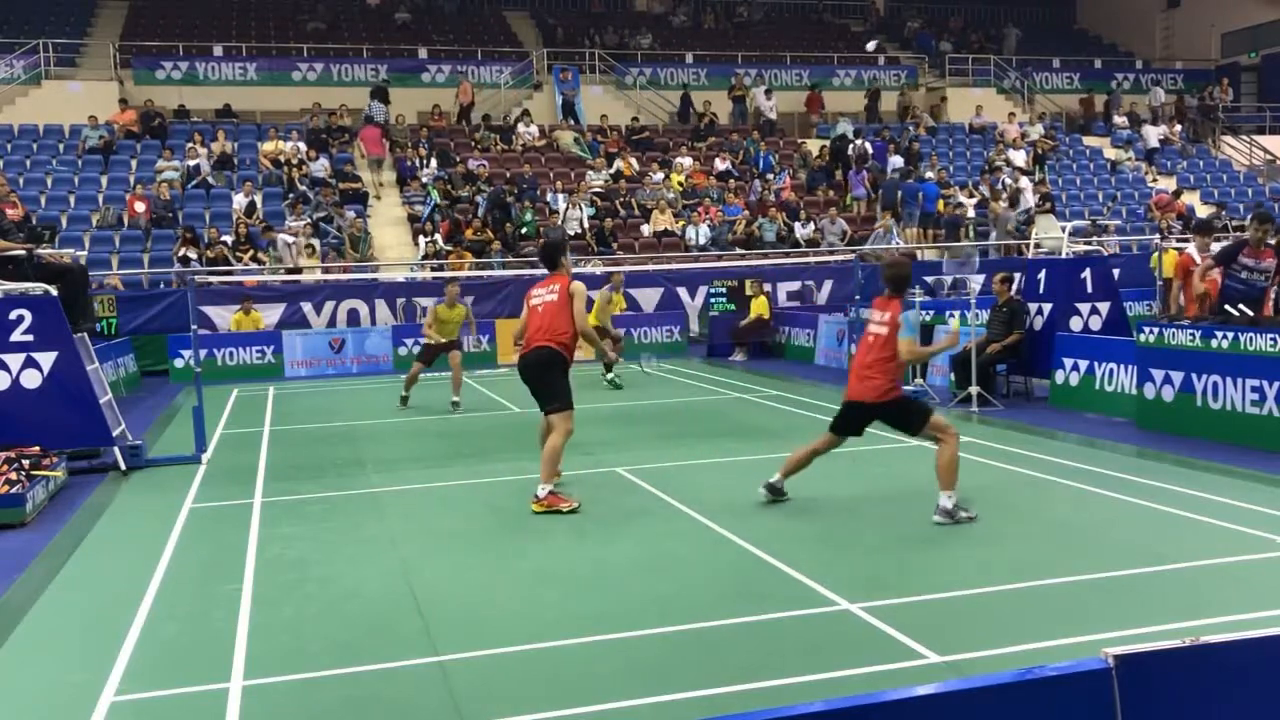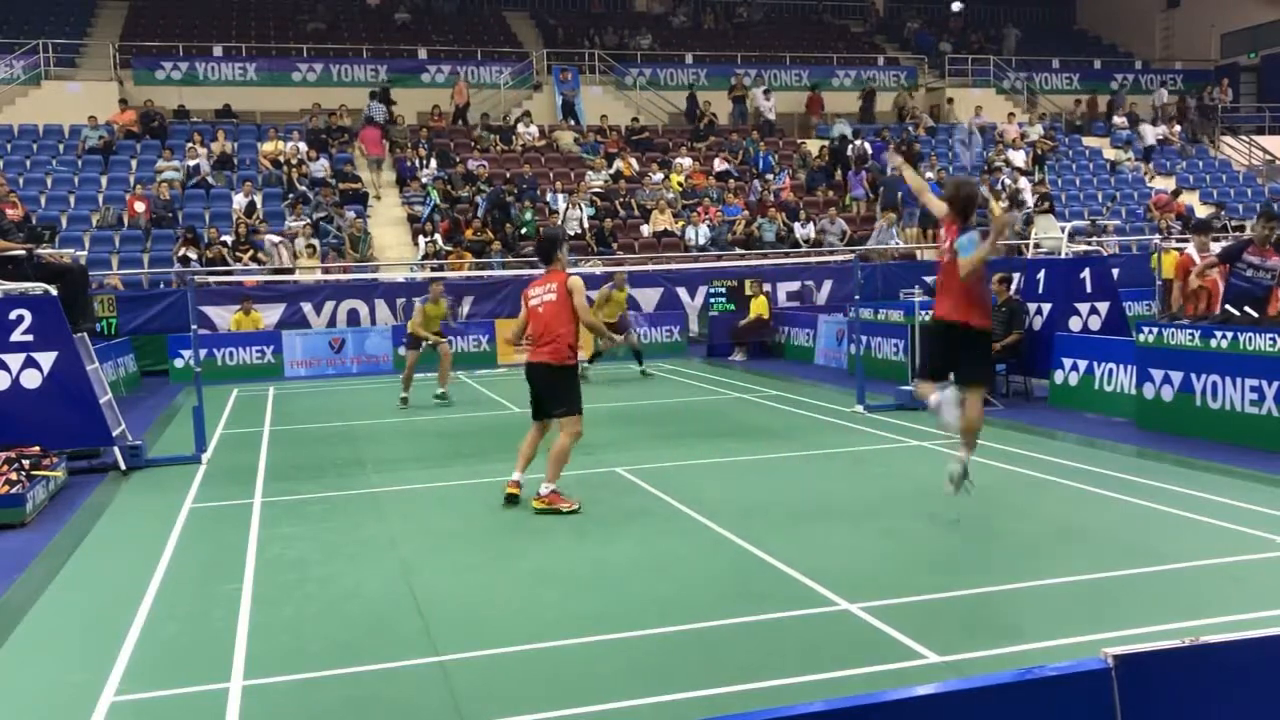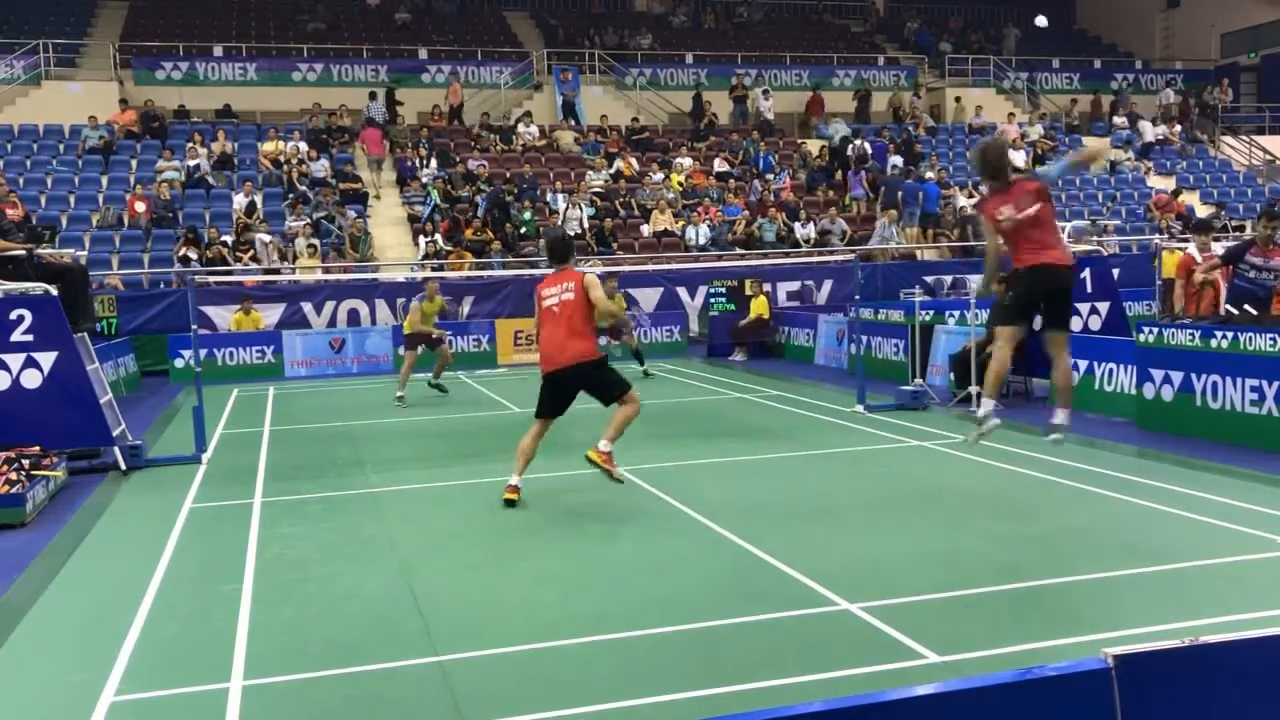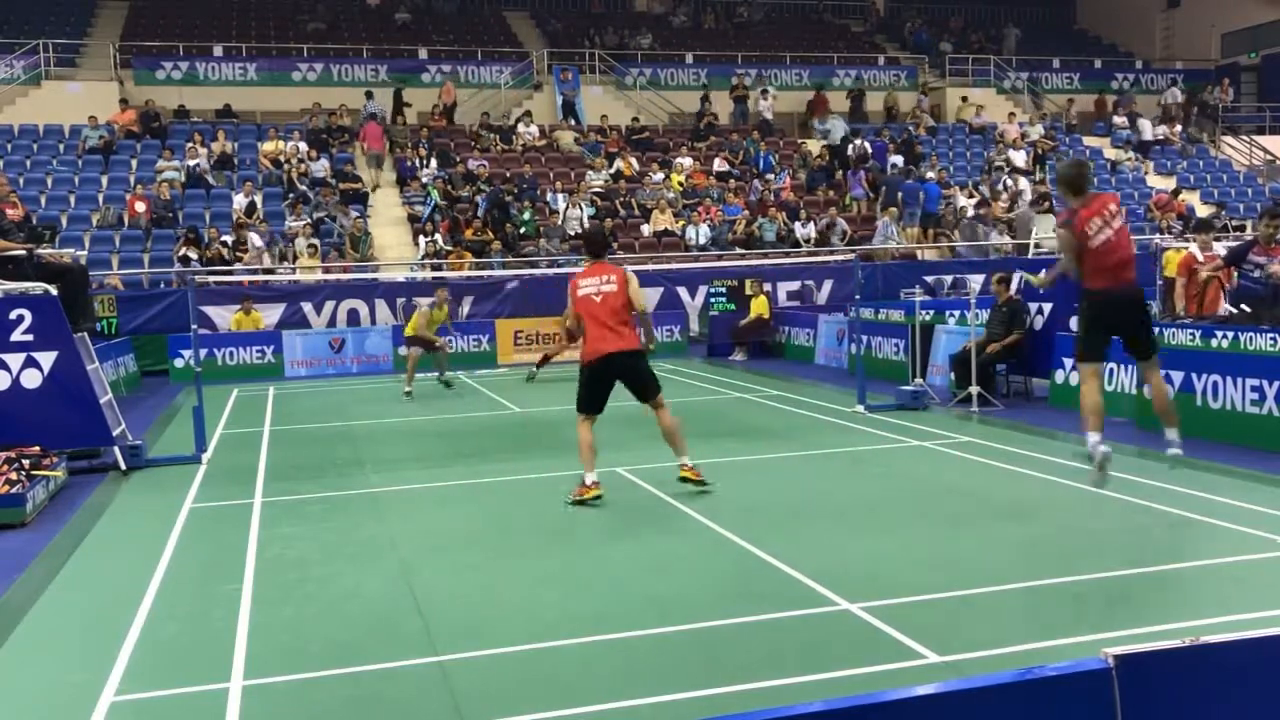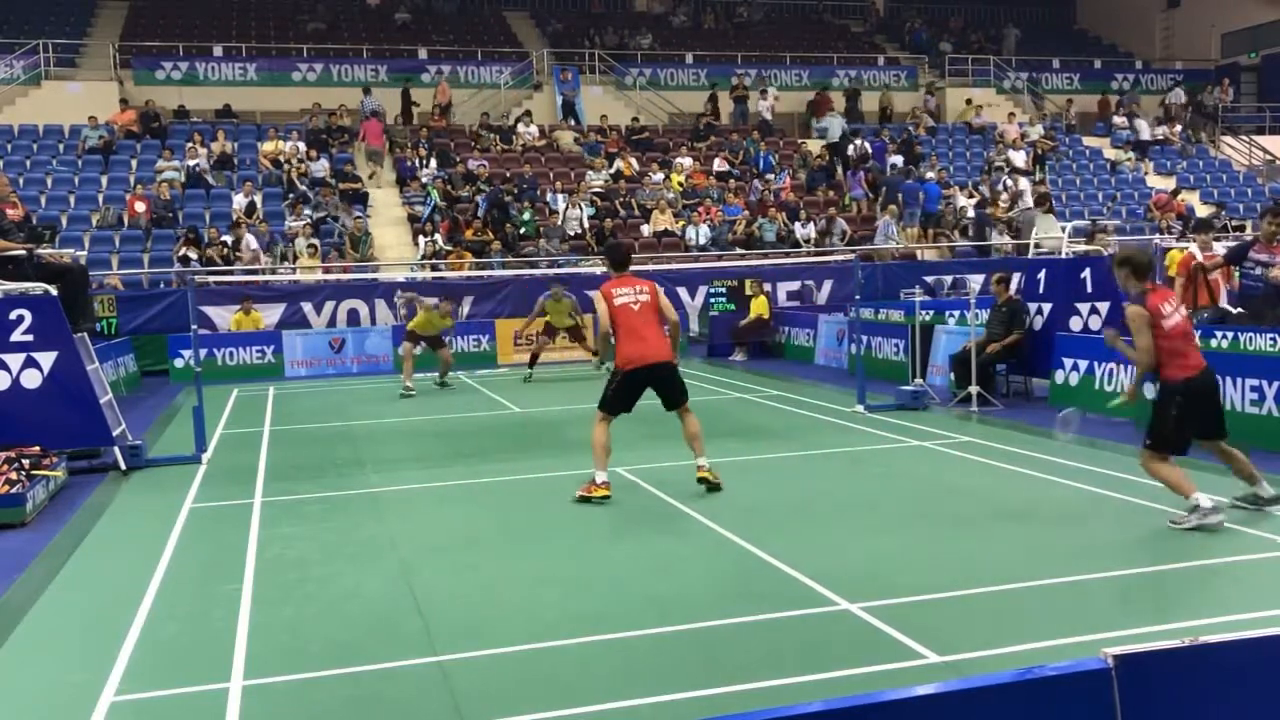
dt=0.2s
person 1, frame 1
left shoulder: (877, 304)
right shoulder: (907, 313)
right elbow: (907, 356)
right wrist: (944, 346)
left hip: (858, 392)
right hip: (885, 395)
left knee: (828, 442)
right knee: (948, 435)
left ankle: (775, 483)
right ankle: (946, 505)
person 1, frame 2
left shoulder: (948, 220)
right shoulder: (969, 235)
left elbow: (923, 193)
right elbow: (965, 270)
left wrist: (901, 165)
right wrist: (994, 238)
left hip: (942, 322)
right hip: (970, 323)
left knee: (925, 385)
right knee: (974, 396)
left ankle: (941, 399)
right ankle: (963, 460)
person 1, frame 3
left shoulder: (986, 208)
right shoulder: (1035, 182)
left elbow: (994, 256)
right elbow: (1078, 159)
left wrist: (986, 283)
left hip: (1027, 273)
right hip: (1057, 270)
left knee: (1004, 343)
right knee: (1058, 350)
left ankle: (987, 411)
right ankle: (1060, 420)
person 1, frame 4
left shoulder: (1067, 226)
right shoulder: (1111, 199)
left elbow: (1072, 271)
left hip: (1097, 299)
right hip: (1131, 294)
left knee: (1090, 378)
right knee: (1151, 371)
left ankle: (1096, 445)
right ankle: (1172, 439)
person 1, frame 5
left shoulder: (1135, 308)
right shoulder: (1166, 295)
left elbow: (1147, 358)
left wrist: (1134, 387)
right wrist: (1120, 345)
left hip: (1178, 387)
right hip: (1203, 378)
left knee: (1152, 460)
right knee: (1216, 446)
left ankle: (1203, 506)
person 2, frame 1
left shoulder: (533, 292)
right shoulder: (574, 286)
left elbow: (518, 334)
right elbow: (582, 327)
right wrist: (606, 352)
left hip: (527, 360)
right hip: (549, 359)
left knee: (553, 414)
right knee: (564, 426)
left ankle: (549, 469)
right ankle: (544, 495)
person 2, frame 2
left shoulder: (530, 290)
right shoulder: (572, 281)
left elbow: (517, 335)
right elbow: (587, 320)
left wrist: (517, 338)
right wrist: (612, 337)
left hip: (534, 365)
right hip: (559, 363)
left knee: (539, 426)
right knee: (572, 429)
left ankle: (514, 483)
right ankle: (546, 493)
person 2, frame 3
left shoulder: (540, 289)
right shoulder: (586, 279)
right elbow: (606, 309)
left hip: (552, 366)
right hip: (586, 361)
left knee: (539, 426)
right knee: (631, 403)
left ankle: (513, 484)
right ankle: (602, 450)
person 2, frame 4
left shoulder: (575, 282)
right shoulder: (625, 275)
left elbow: (573, 327)
right elbow: (640, 308)
right wrist: (649, 337)
left hip: (593, 358)
right hip: (627, 352)
left knee: (584, 420)
right knee: (660, 406)
left ankle: (590, 482)
right ankle: (686, 467)
person 2, frame 5
left shoulder: (603, 292)
right shoulder: (651, 287)
left elbow: (604, 329)
right elbow: (674, 320)
left wrist: (603, 353)
right wrist: (674, 353)
left hip: (629, 364)
right hip: (662, 360)
left knee: (602, 420)
right knee: (685, 412)
left ankle: (599, 482)
right ankle: (703, 468)
